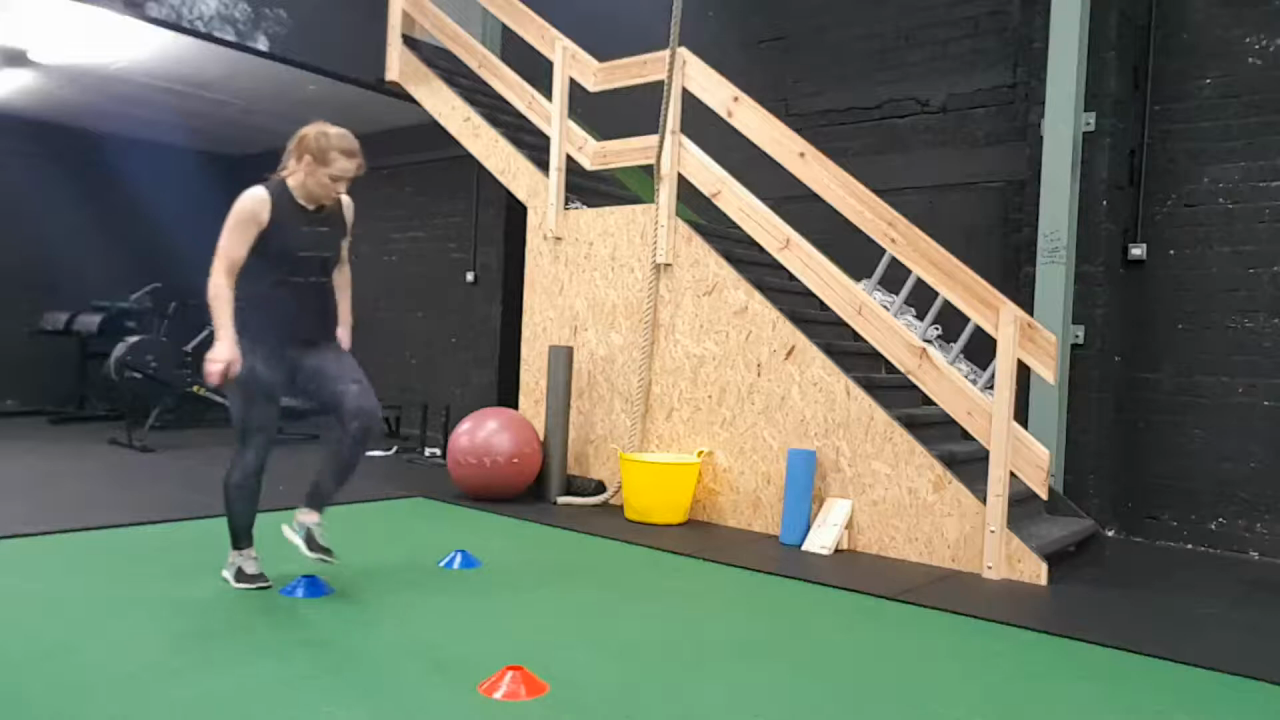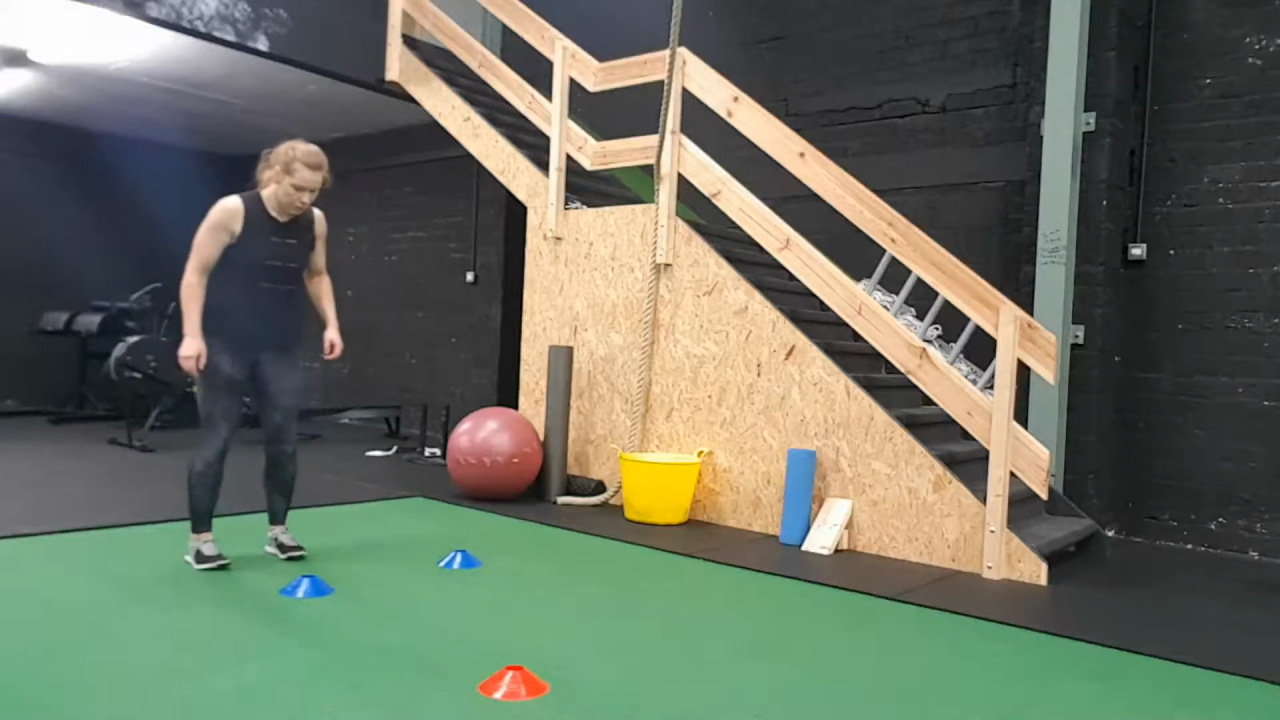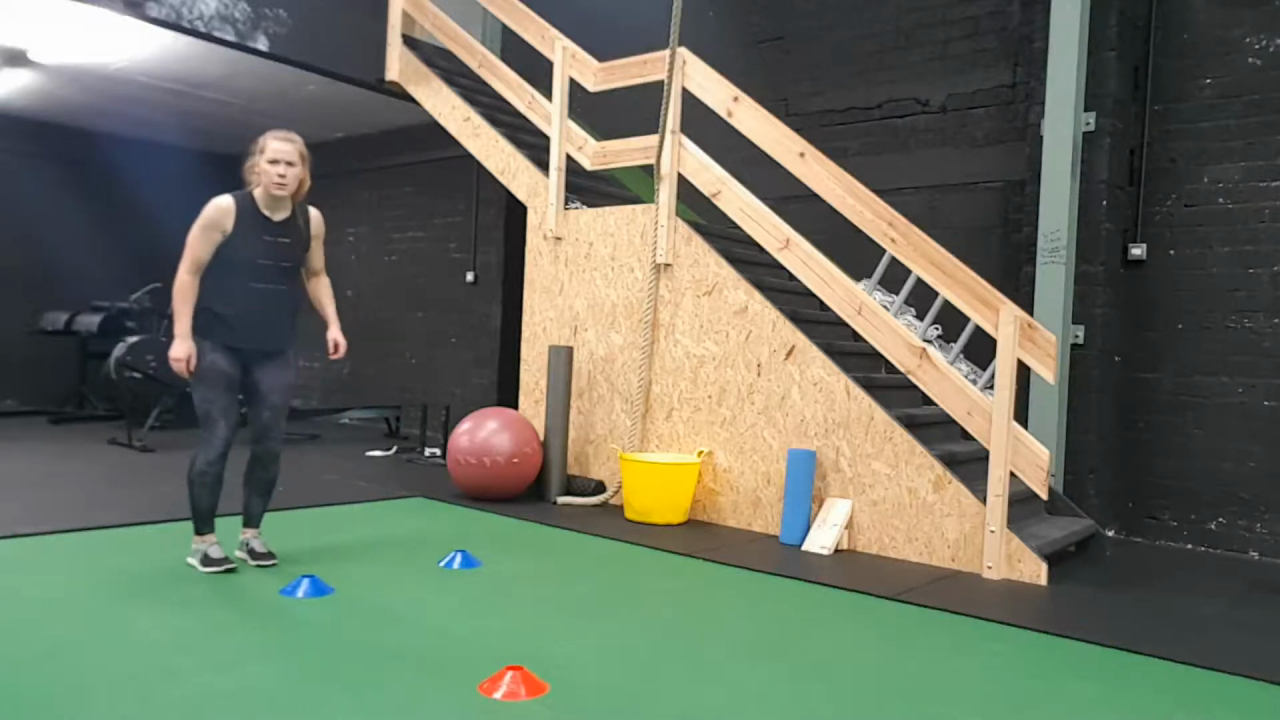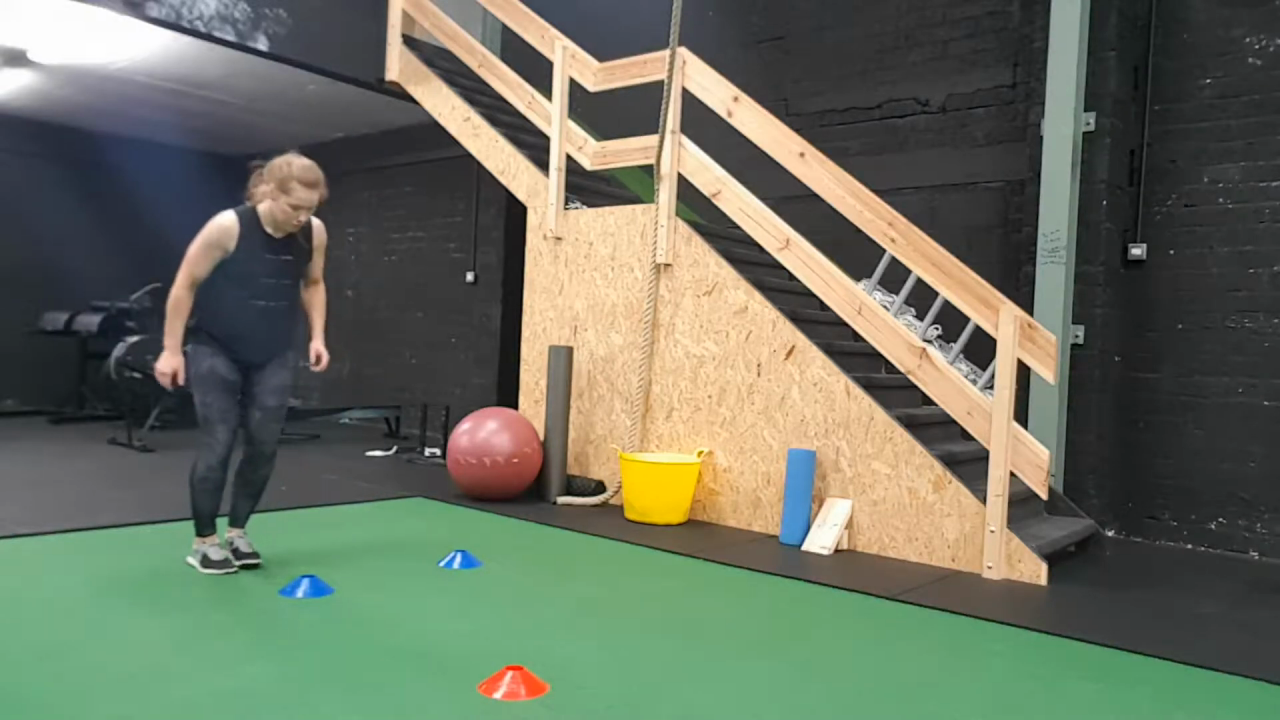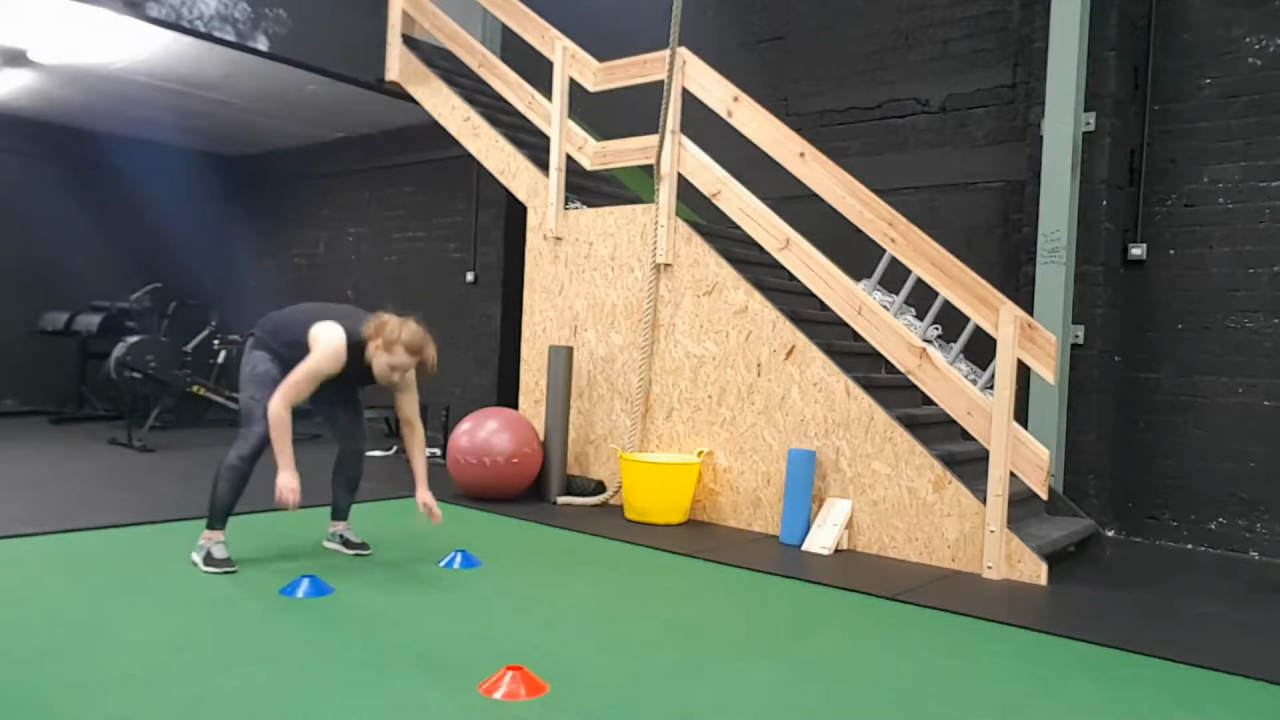
dt=0.7s
person 1, frame 1
left shoulder: (341, 211)
right shoulder: (259, 202)
right elbow: (223, 274)
left wrist: (343, 324)
right wrist: (226, 339)
left hip: (317, 345)
right hip: (258, 347)
left knee: (365, 413)
right knee: (253, 449)
left ankle: (309, 519)
right ankle: (240, 556)
person 1, frame 2
left shoulder: (315, 222)
right shoulder: (232, 211)
right elbow: (196, 273)
left wrist: (331, 323)
right wrist: (192, 335)
left hip: (281, 349)
right hip: (224, 344)
left knee: (283, 440)
right knee: (218, 438)
left ankle: (277, 530)
right ankle: (199, 538)
person 1, frame 3
left shoulder: (311, 222)
right shoulder: (224, 211)
left elbow: (315, 276)
right elbow: (188, 273)
left wrist: (333, 324)
right wrist: (182, 336)
left hip: (274, 350)
right hip: (217, 346)
left knee: (269, 443)
right knee: (217, 440)
left ankle: (251, 534)
right ankle: (203, 540)
person 1, frame 4
left shoulder: (315, 233)
right shoulder: (228, 227)
left elbow: (313, 284)
right elbow: (185, 286)
left wrist: (317, 335)
right wrist: (171, 349)
left hip: (274, 356)
right hip: (215, 350)
left knee: (264, 444)
right knee: (219, 444)
left ankle: (237, 533)
right ankle: (204, 542)
person 1, frame 5
left shoulder: (398, 361)
right shoulder: (335, 347)
left elbow: (412, 423)
right elbow: (279, 402)
left wrist: (421, 487)
right wrist: (287, 470)
right hip: (270, 350)
left knee: (353, 437)
right knee: (255, 436)
left ankle: (338, 528)
right ankle: (211, 539)
